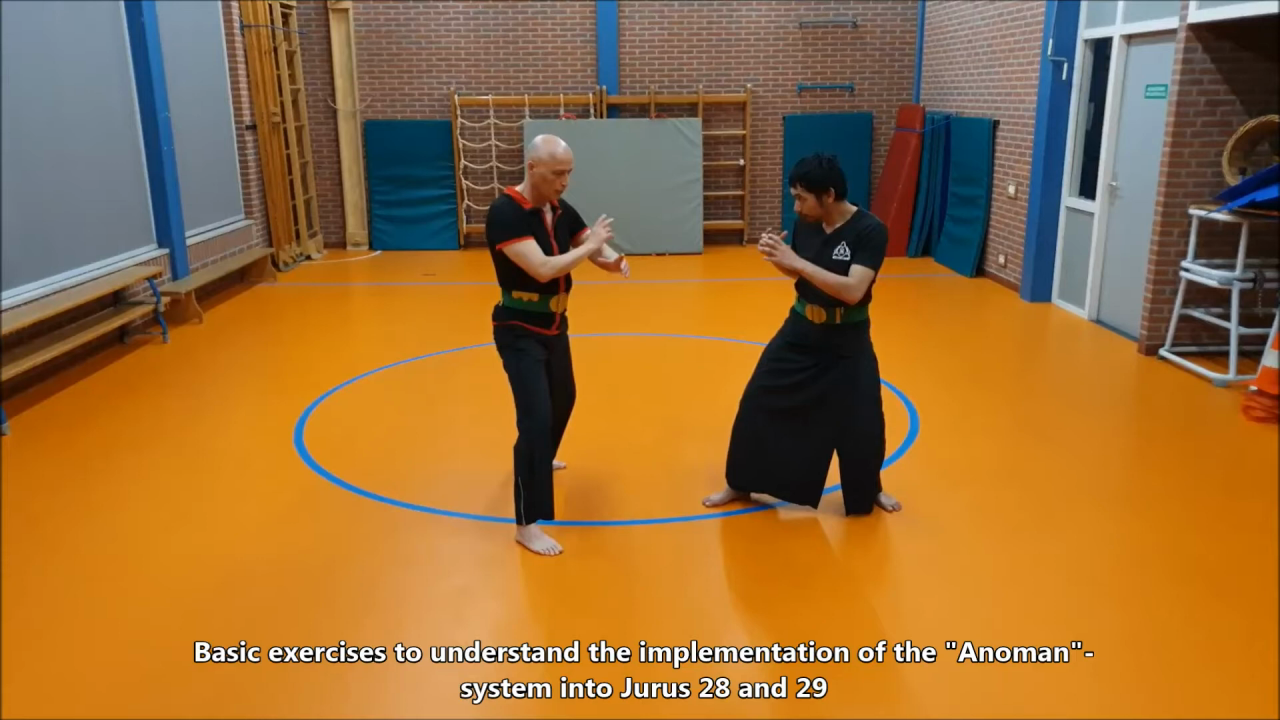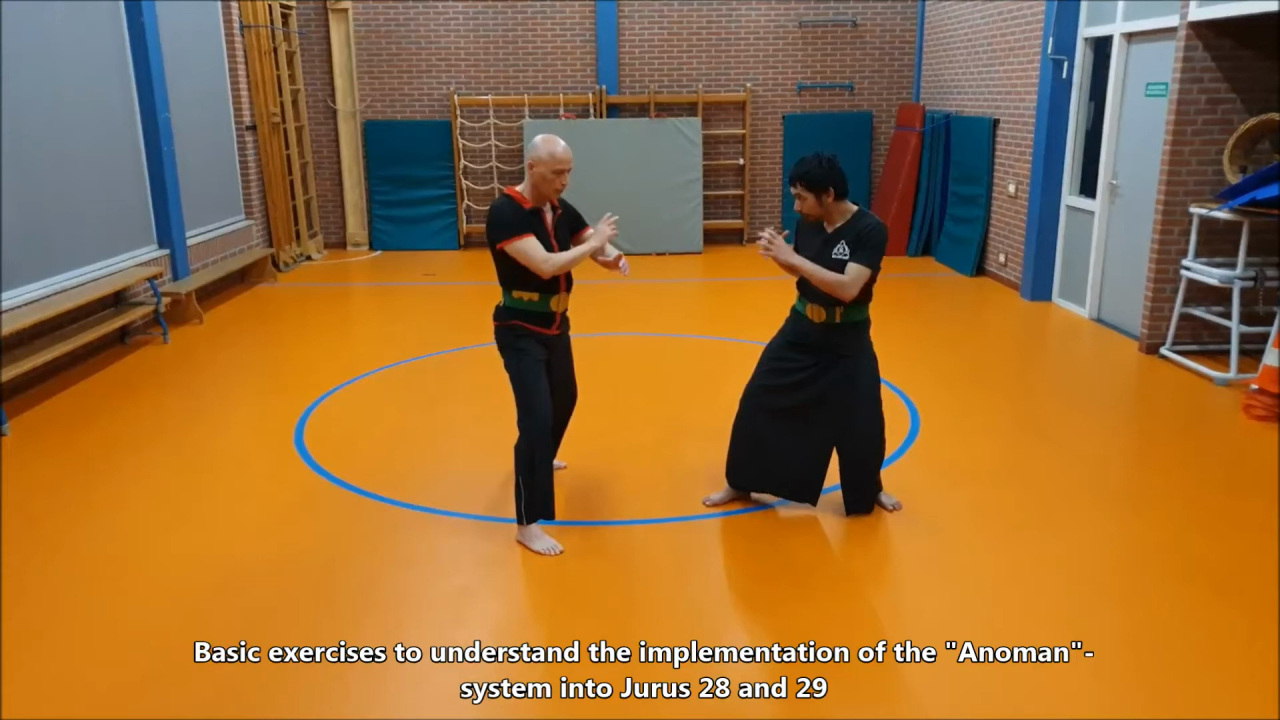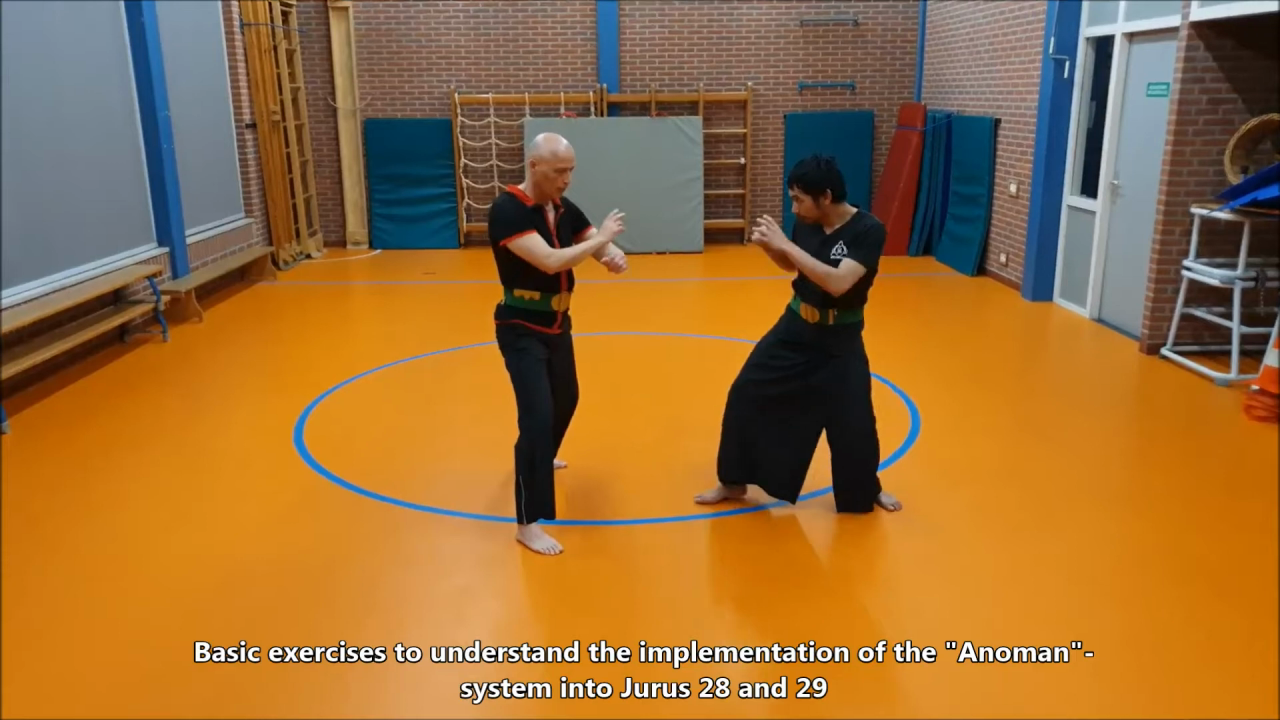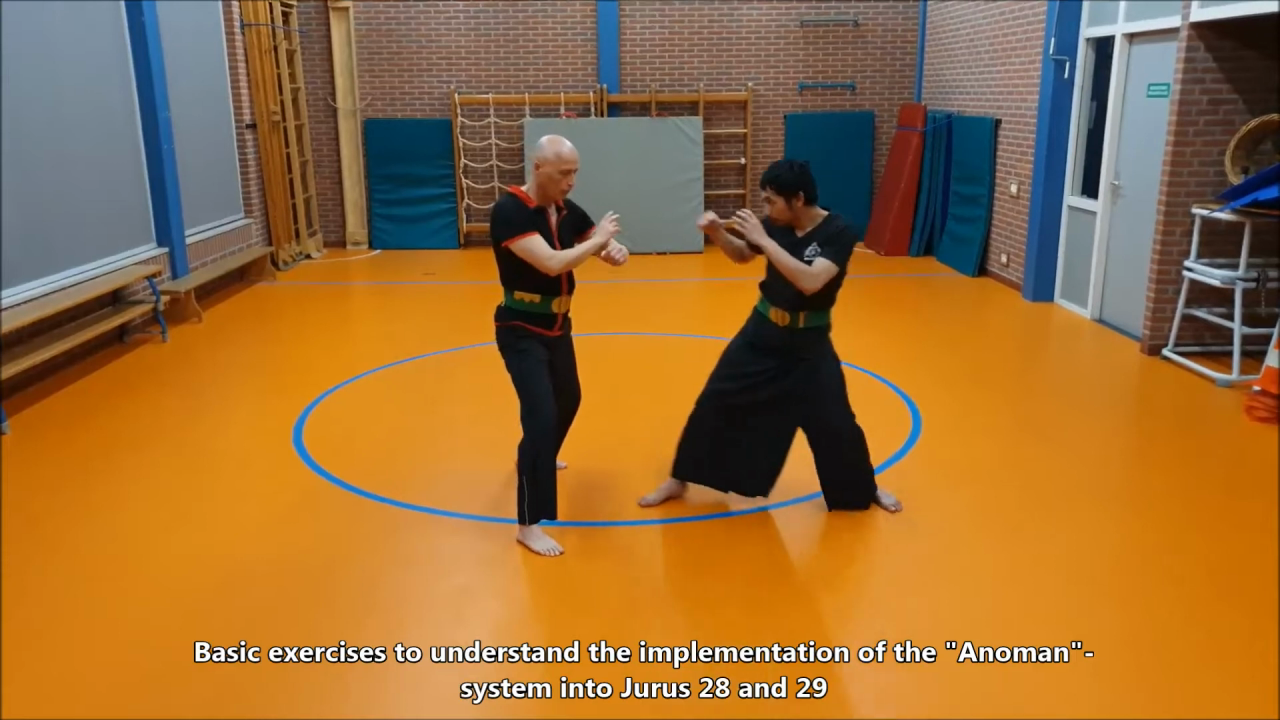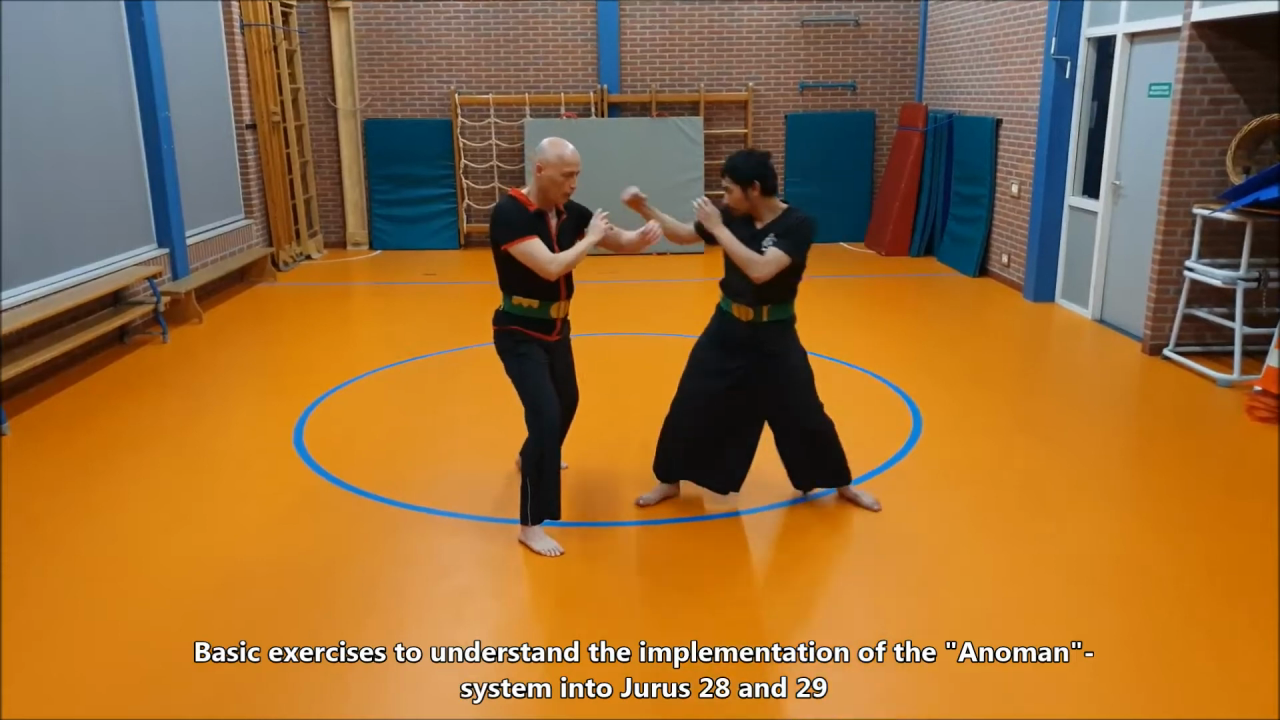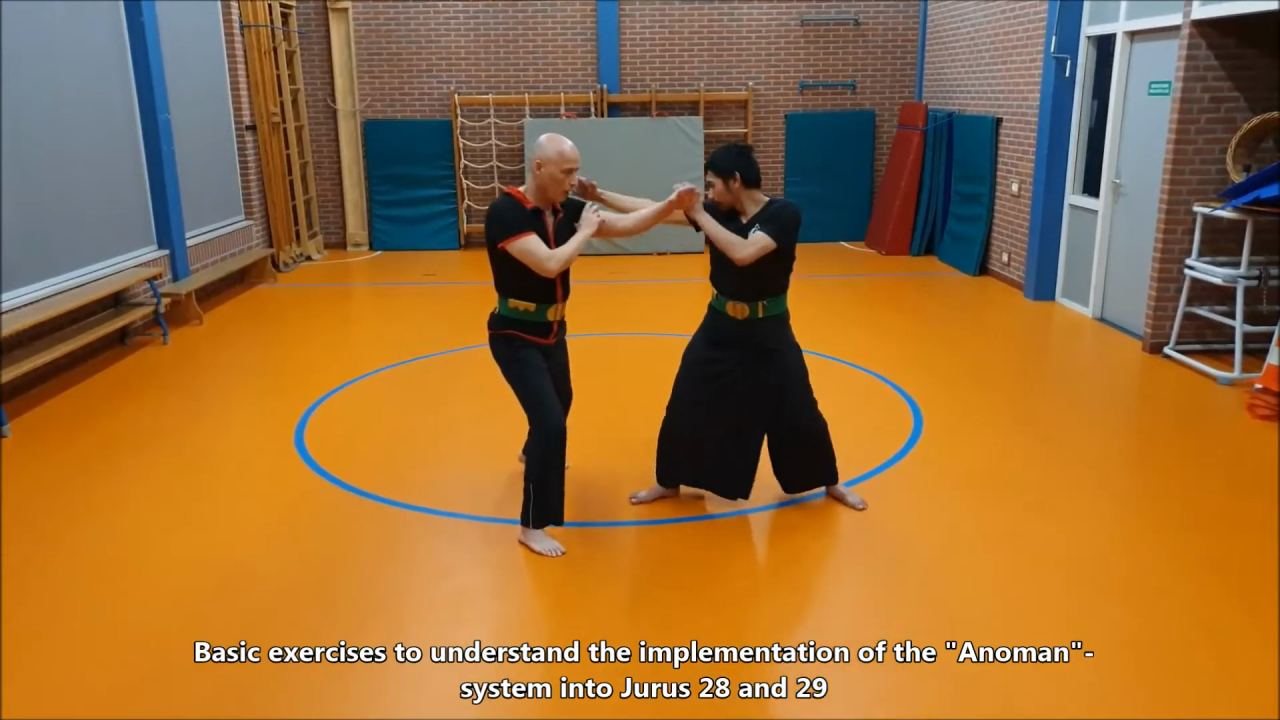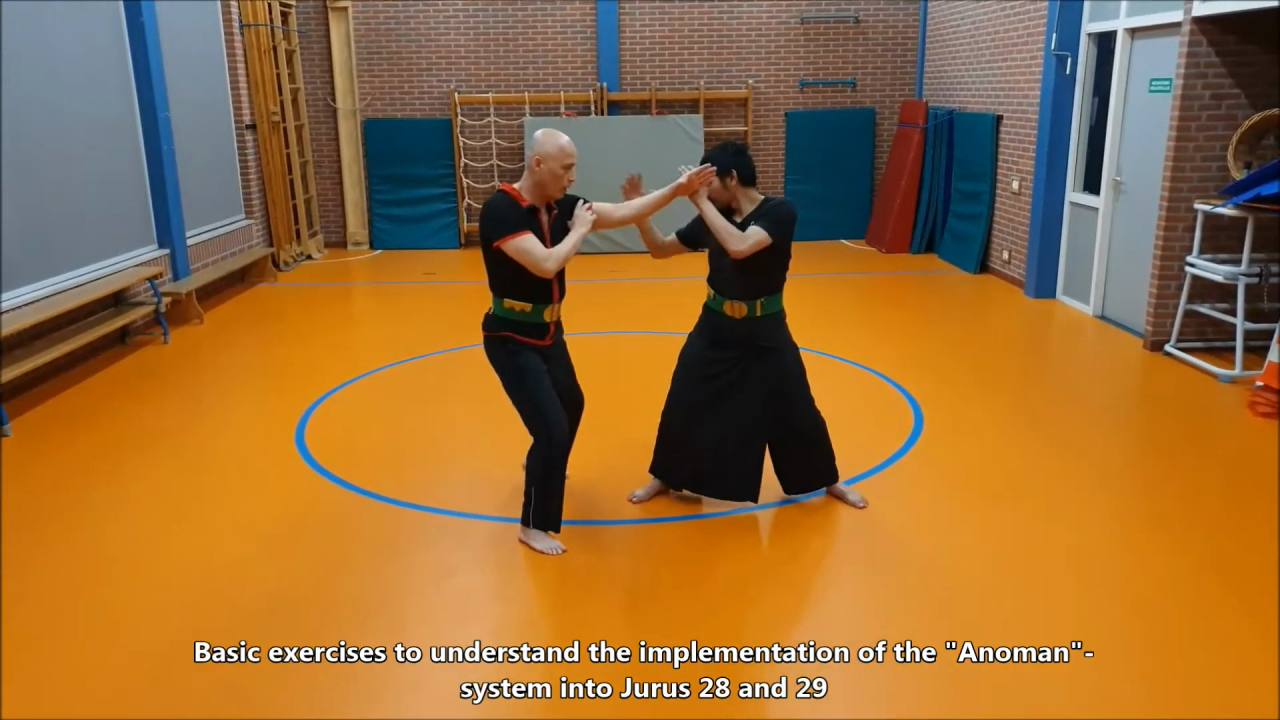
dt=0.2s
person 1, frame 1
left shoulder: (560, 209)
right shoulder: (505, 213)
left elbow: (594, 249)
right elbow: (542, 268)
left wrist: (614, 260)
right wrist: (591, 246)
left hip: (554, 325)
right hip: (519, 330)
left knee: (561, 400)
right knee: (536, 417)
left ankle: (538, 458)
right ankle: (527, 524)
person 1, frame 2
left shoulder: (561, 209)
right shoulder: (505, 212)
left elbow: (597, 247)
right elbow: (545, 266)
left wrist: (615, 258)
right wrist: (594, 243)
left hip: (555, 325)
right hip: (520, 330)
left knee: (562, 400)
right knee: (536, 417)
left ankle: (538, 458)
right ankle: (528, 524)
person 1, frame 3
left shoulder: (564, 208)
right shoulder: (507, 210)
left elbow: (601, 246)
right elbow: (549, 260)
left wrist: (615, 256)
right wrist: (601, 239)
left hip: (557, 324)
right hip: (521, 329)
left knee: (564, 399)
right knee: (538, 415)
left ankle: (539, 457)
right ankle: (528, 524)
person 1, frame 4
left shoulder: (567, 210)
right shoulder: (510, 210)
left elbow: (604, 244)
right elbow: (551, 263)
left wrist: (616, 251)
right wrist: (597, 239)
left hip: (557, 325)
right hip: (521, 329)
left knee: (566, 400)
right knee: (541, 414)
left ankle: (535, 458)
right ankle: (529, 524)
person 1, frame 5
left shoulder: (570, 211)
right shoulder: (509, 214)
left elbow: (622, 241)
right elbow: (549, 266)
left wrist: (645, 234)
right wrist: (590, 237)
left hip: (555, 328)
right hip: (519, 333)
left knee: (565, 403)
right knee: (547, 415)
left ankle: (532, 458)
right ankle: (531, 524)
person 1, frame 6
left shoulder: (565, 208)
right shoulder: (505, 212)
left elbow: (625, 224)
right elbow: (549, 264)
left wrist: (670, 205)
right wrist: (585, 232)
left hip: (551, 331)
right hip: (515, 336)
left knee: (558, 404)
right knee: (550, 421)
left ankle: (534, 456)
right ankle: (533, 526)
person 1, frame 7
left shoulder: (560, 205)
right shoulder: (501, 210)
left elbow: (622, 213)
right elbow: (545, 264)
left wrist: (676, 190)
right wrist: (579, 231)
left hip: (547, 333)
right hip: (511, 340)
left knee: (570, 407)
right knee: (552, 428)
left ankle: (539, 468)
right ankle: (534, 525)
person 2, frame 1
left shoulder: (869, 231)
right shoulder: (805, 223)
left elbow: (853, 291)
left wrist: (796, 261)
right wrist: (780, 256)
left hip: (847, 341)
right hip: (800, 330)
left knee: (862, 422)
right knee: (757, 405)
left ankle: (869, 489)
right ankle: (739, 485)
person 2, frame 2
left shoulder: (869, 230)
right shoulder: (808, 222)
left elbow: (848, 289)
left wrist: (790, 255)
right wrist: (778, 254)
left hip: (847, 340)
right hip: (800, 329)
left knee: (862, 422)
right knee: (757, 403)
left ankle: (869, 489)
right ankle: (740, 485)
person 2, frame 3
left shoulder: (868, 231)
right shoulder: (806, 223)
left elbow: (838, 283)
left wrist: (787, 243)
right wrist: (767, 244)
left hip: (838, 340)
right hip: (793, 328)
left knee: (853, 422)
right knee: (745, 396)
left ankle: (866, 489)
right ankle: (730, 484)
person 2, frame 4
left shoulder: (840, 234)
right shoulder: (776, 225)
left elbow: (810, 282)
right elbow: (739, 255)
left wrist: (765, 240)
right wrist: (720, 231)
left hip: (808, 342)
right hip: (761, 334)
left knee: (835, 420)
right knee: (714, 404)
left ankle: (865, 489)
right ankle: (678, 481)
person 2, frame 5
left shoulder: (798, 224)
right shoulder: (733, 217)
left elbow: (760, 271)
right elbow: (683, 234)
left wrist: (718, 228)
right wrist: (644, 209)
left hip: (774, 336)
right hip: (726, 328)
left knee: (803, 414)
right knee: (689, 408)
left ankle: (844, 484)
right ankle: (669, 481)
person 2, frame 6
left shoulder: (784, 214)
right shoulder: (719, 213)
left elbow: (744, 254)
left wrist: (700, 214)
right wrist: (600, 194)
left hip: (769, 332)
right hip: (720, 328)
left knee: (800, 412)
right knee: (687, 407)
left ankle: (830, 482)
right ankle: (668, 481)
person 2, frame 7
left shoulder: (780, 212)
right shoulder: (713, 216)
left elbow: (740, 246)
right elbow: (658, 248)
left wrist: (702, 203)
left hip: (765, 331)
right hip: (715, 328)
left knee: (797, 412)
right knee: (683, 406)
left ankle: (830, 481)
right ankle: (665, 478)
